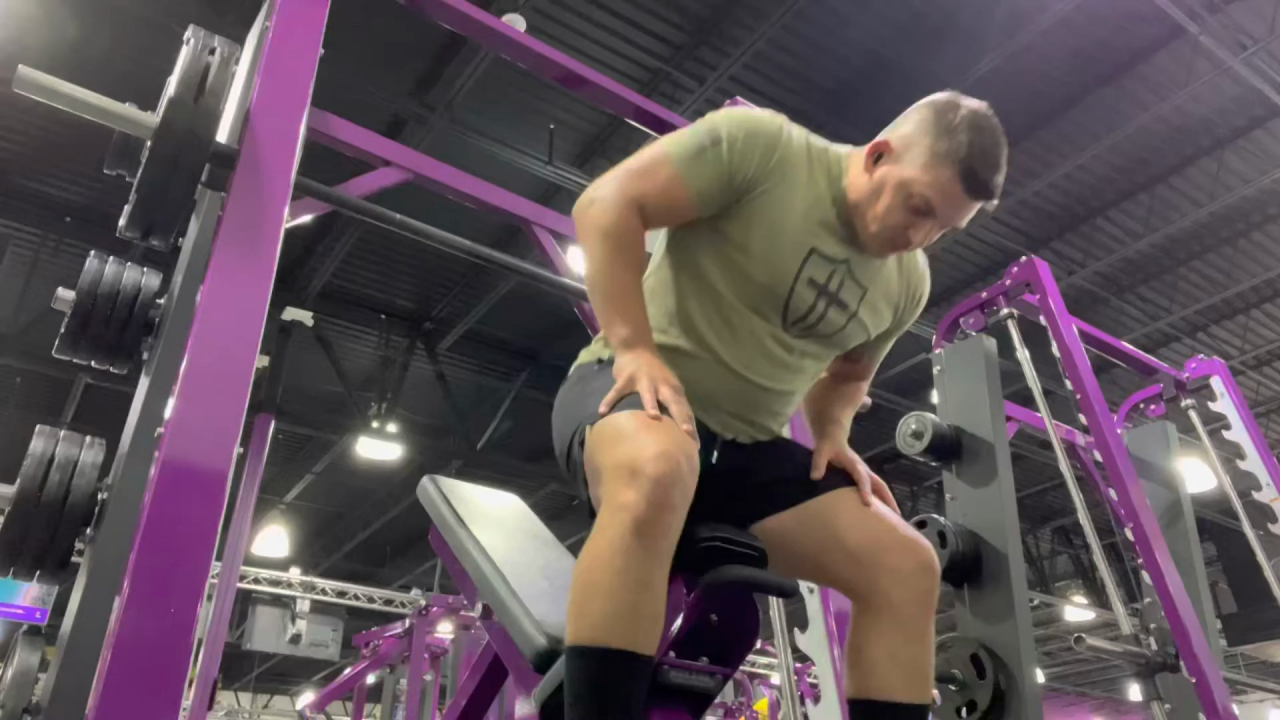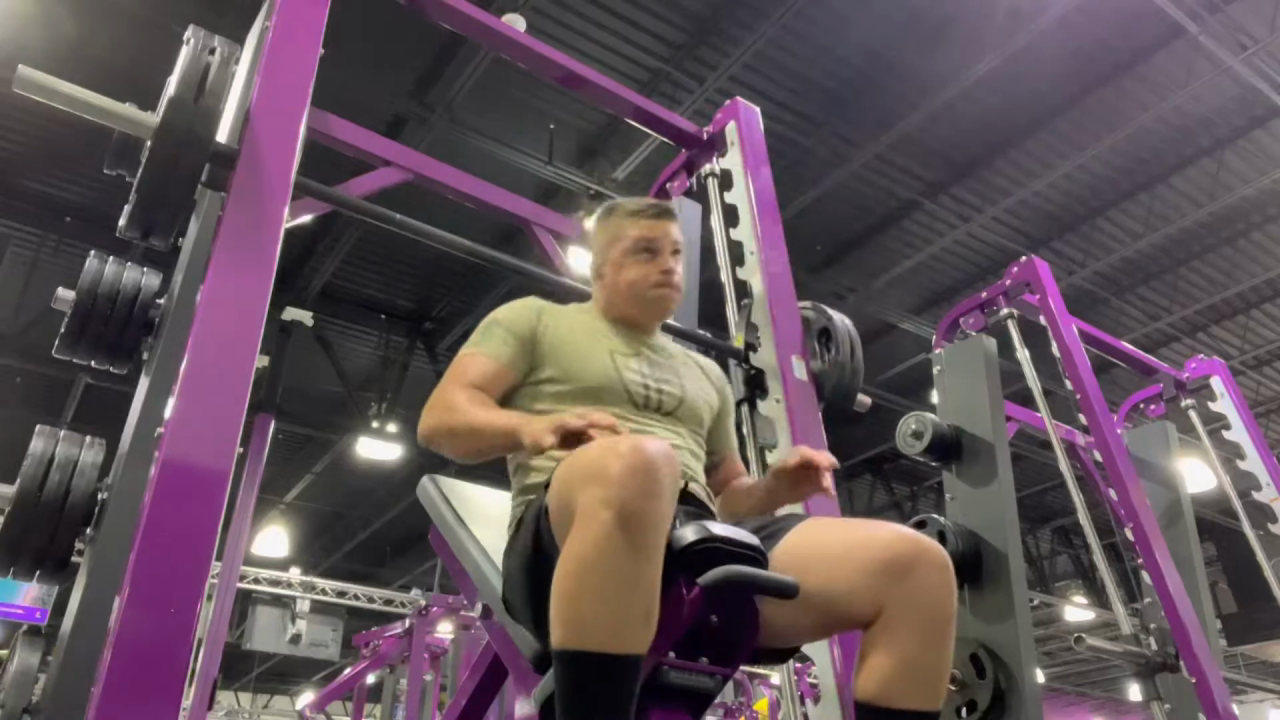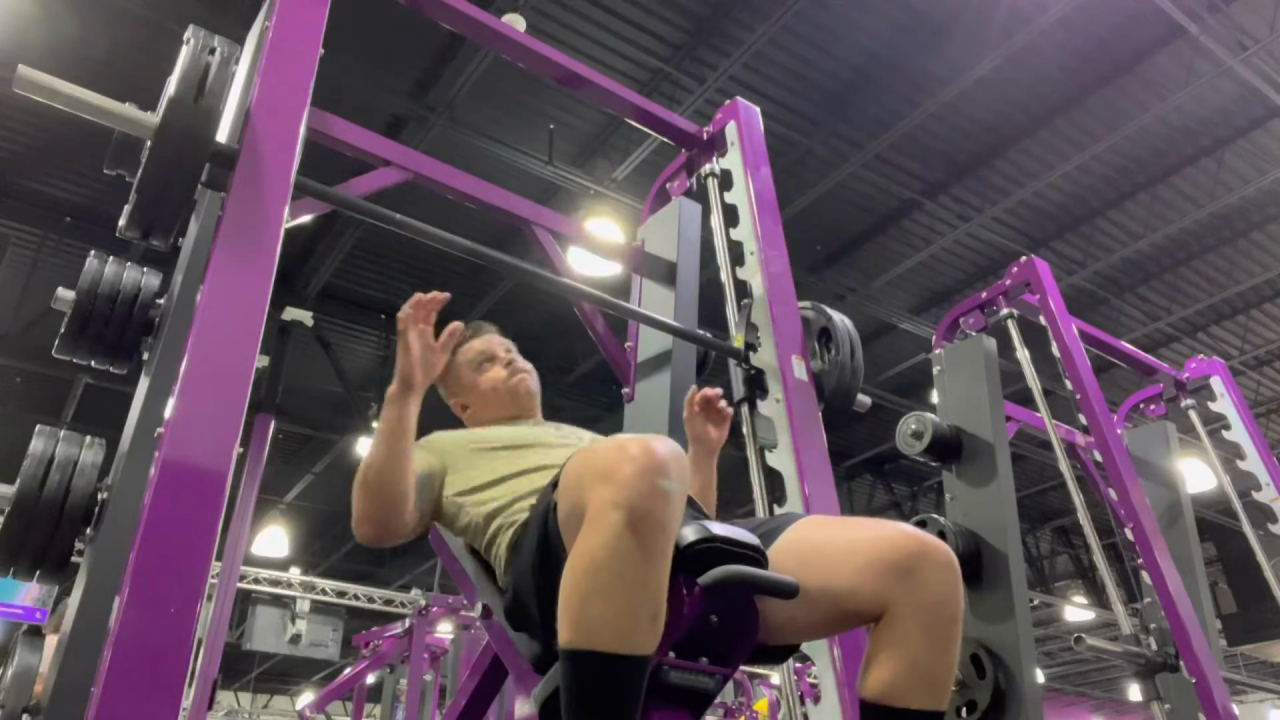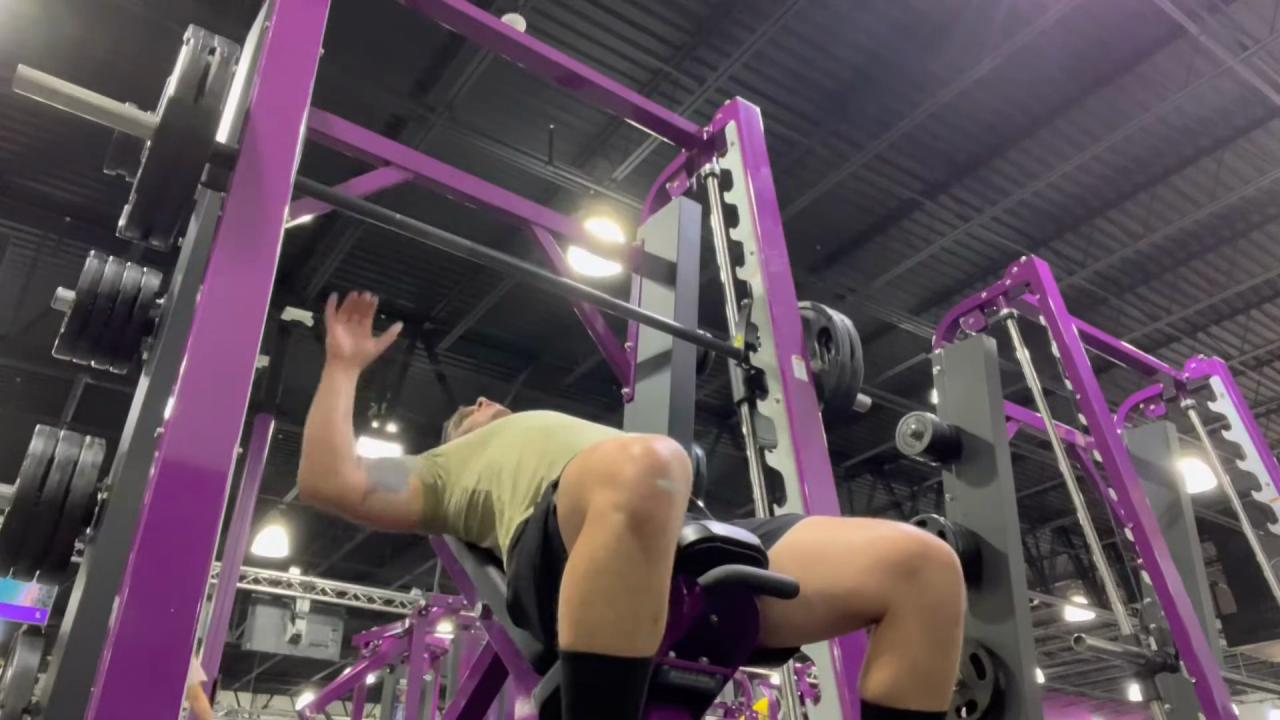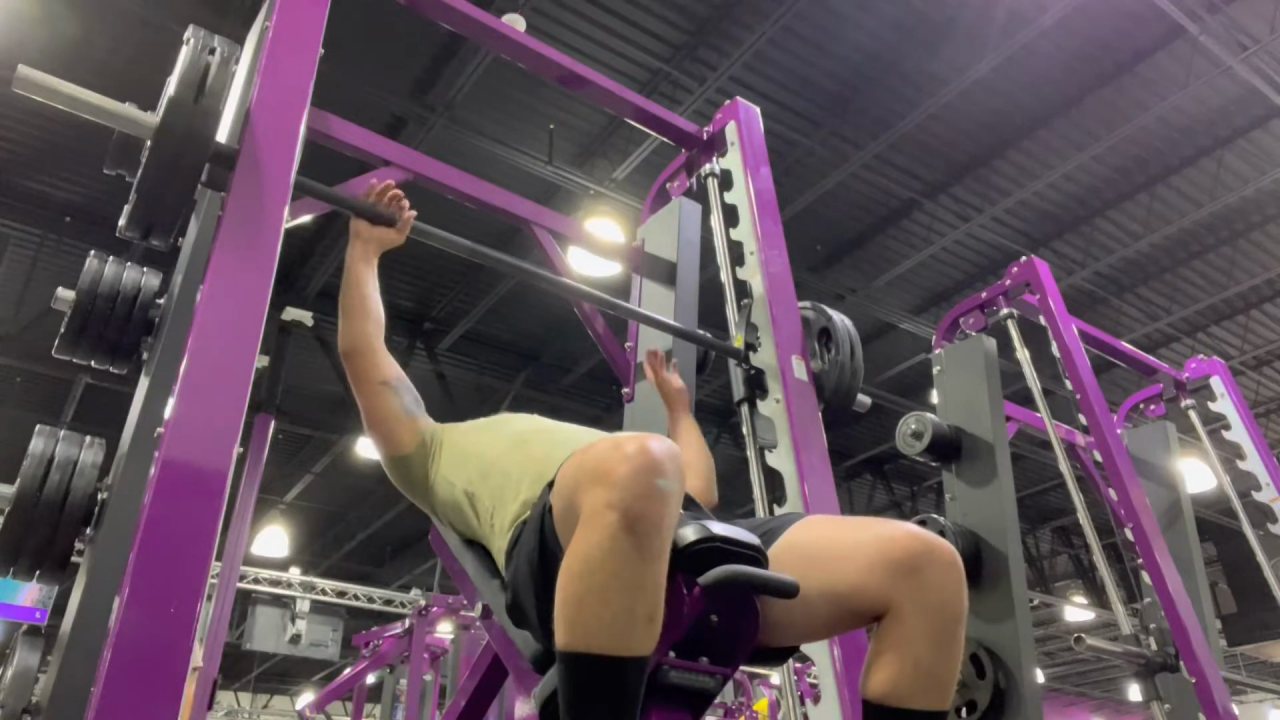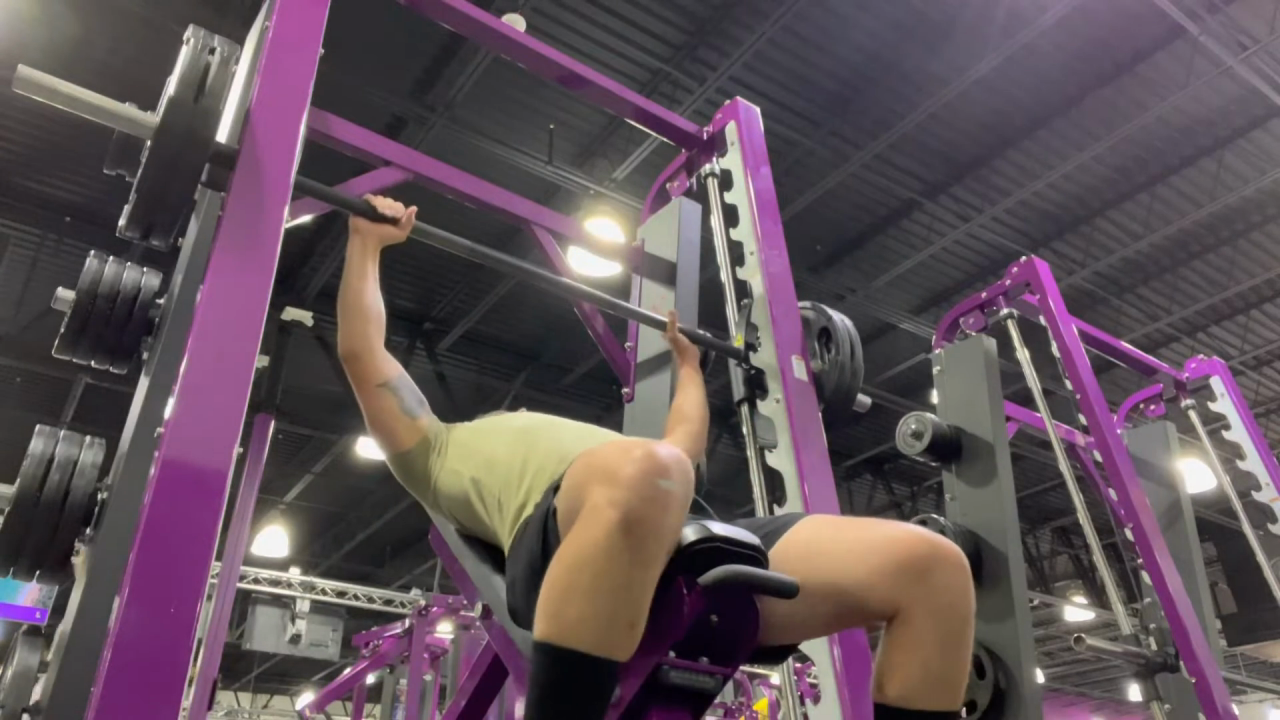
dt=0.7s
person 1, frame 1
left shoulder: (907, 283)
right shoulder: (762, 146)
right elbow: (607, 204)
left wrist: (832, 438)
right wrist: (633, 346)
left hip: (745, 444)
right hip: (631, 400)
left knee: (904, 564)
right knee: (658, 468)
person 1, frame 2
left shoulder: (704, 373)
right shoulder: (534, 322)
right elbow: (441, 417)
left wrist: (773, 487)
right wrist: (533, 427)
right hip: (574, 546)
left knee: (917, 565)
right knee: (634, 464)
person 1, frame 3
left shoulder: (600, 441)
right shoulder: (447, 452)
right elbow: (377, 525)
left wrist: (704, 454)
right wrist: (407, 389)
right hip: (558, 555)
left knee: (923, 564)
right knee: (643, 466)
person 1, frame 4
right shoulder: (448, 467)
right elbow: (328, 485)
right wrist: (343, 365)
right hip: (569, 552)
left knee: (925, 567)
right knee: (645, 466)
person 1, frame 5
left shoulder: (616, 475)
right shoulder: (437, 449)
right elbow: (361, 350)
left wrist: (677, 405)
right wrist: (366, 246)
right hip: (561, 553)
left knee: (924, 564)
right knee: (638, 469)
person 1, frame 6
left shoulder: (605, 465)
right shoulder: (440, 450)
left elbow: (687, 439)
right elbow: (361, 350)
left wrist: (686, 359)
right wrist: (366, 242)
left hip: (689, 538)
right hip: (564, 542)
left knee: (932, 567)
right knee: (643, 475)
